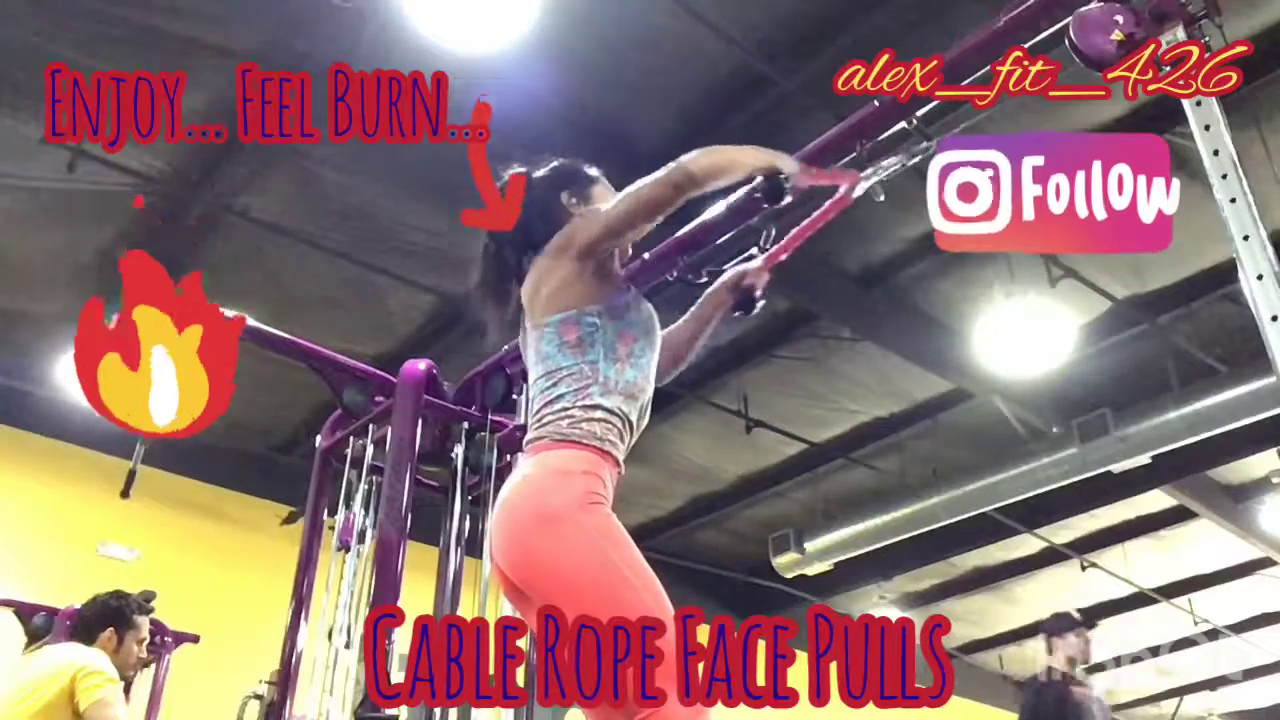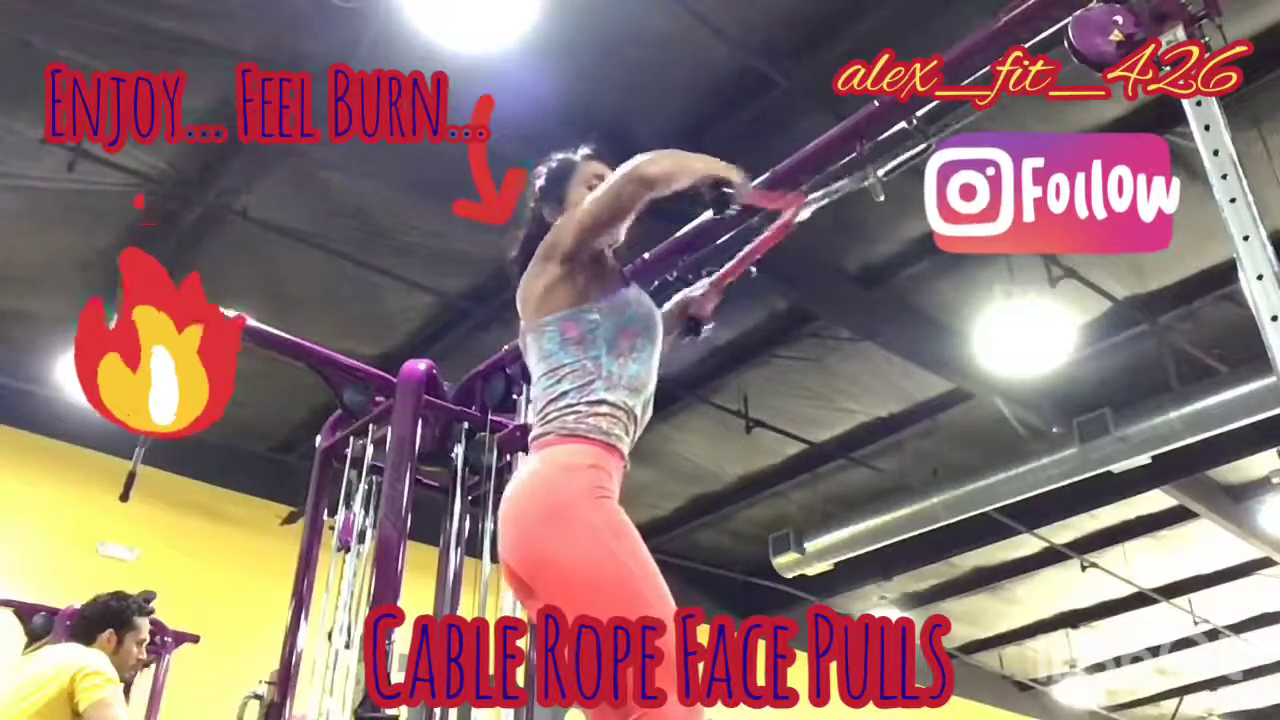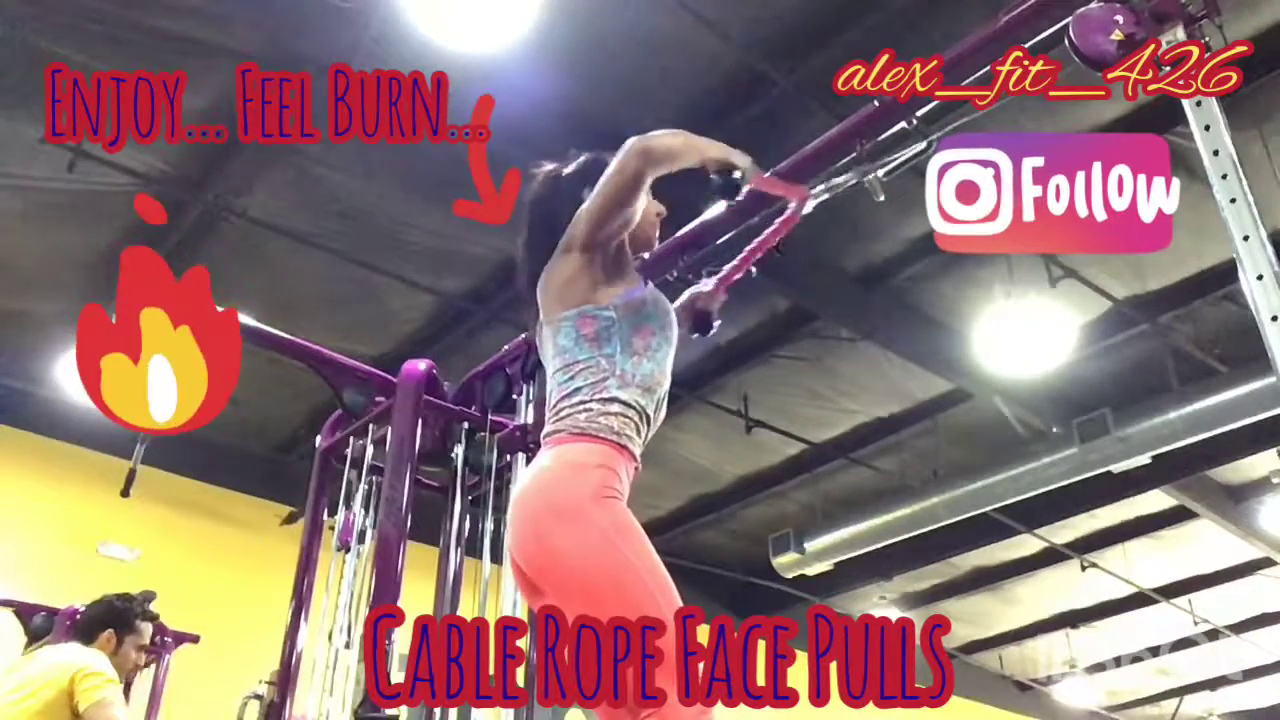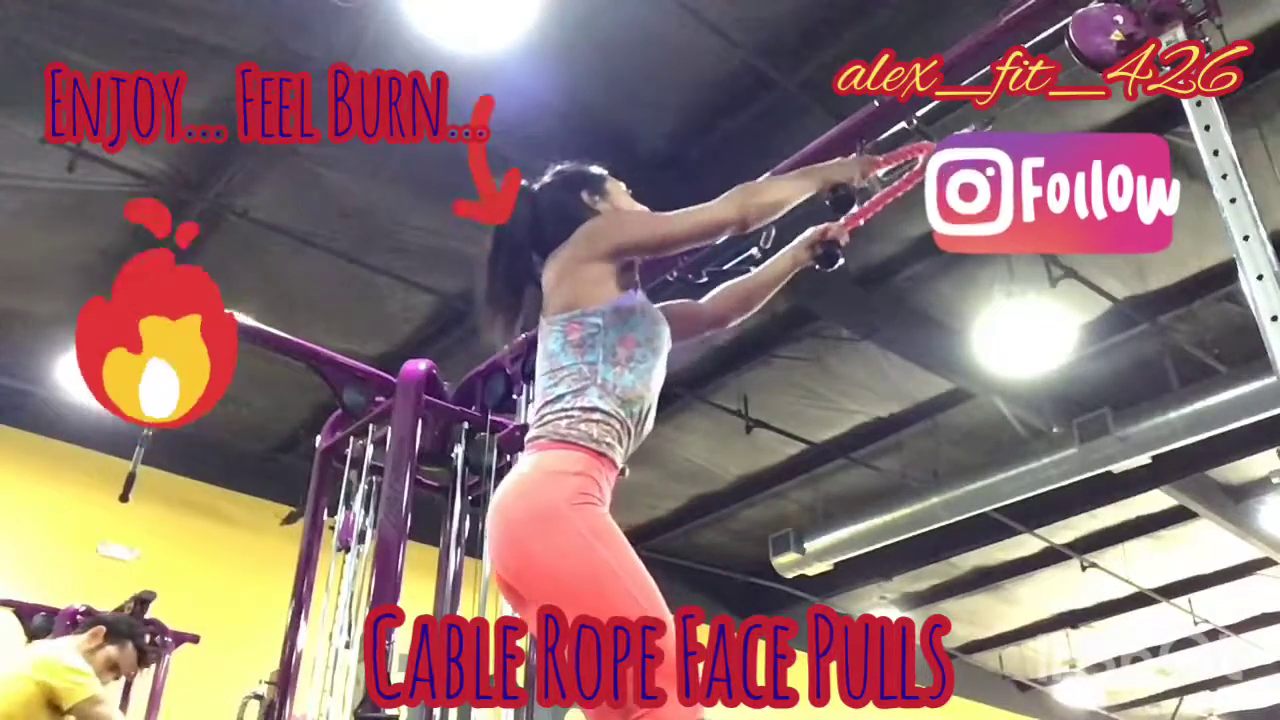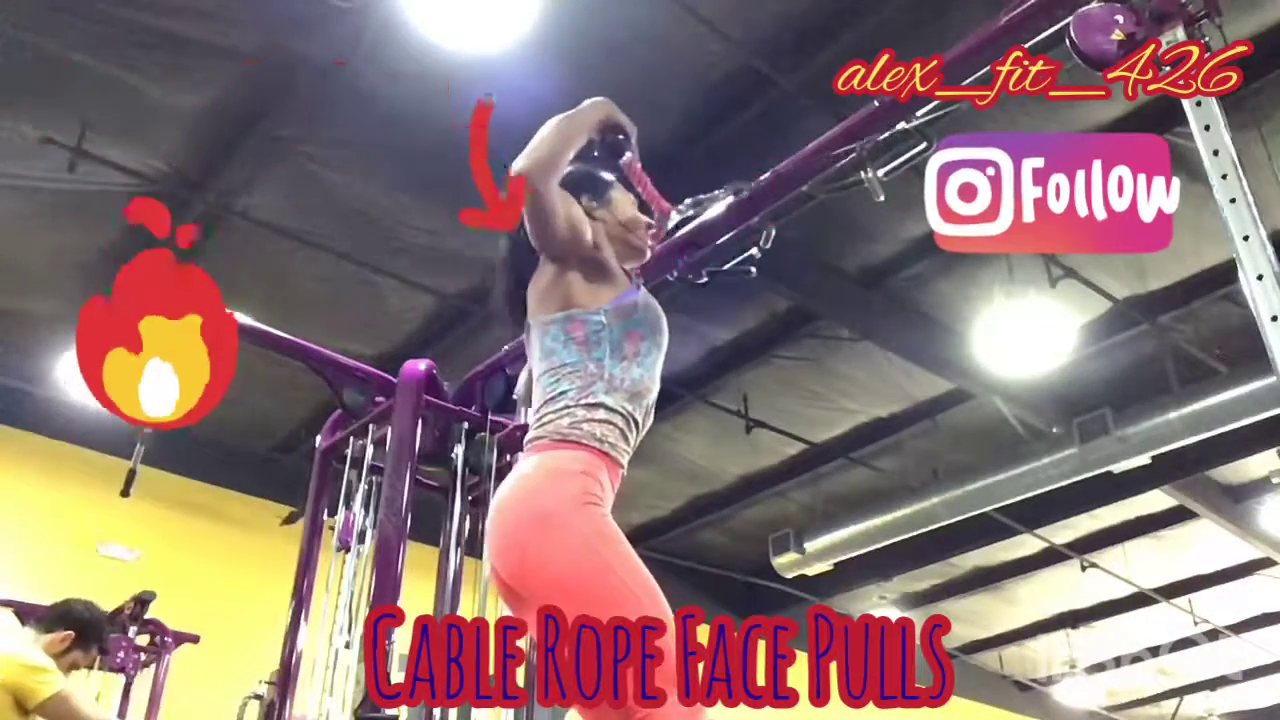
dt=1s
person 1, frame 1
left shoulder: (563, 293)
right shoulder: (571, 251)
left elbow: (649, 367)
right elbow: (684, 175)
left wrist: (721, 296)
right wrist: (767, 158)
left hip: (535, 510)
right hip: (558, 498)
person 1, frame 2
left shoulder: (585, 290)
right shoulder: (565, 252)
left elbow: (625, 372)
right elbow: (645, 174)
left wrist: (676, 313)
right wrist: (716, 169)
left hip: (549, 504)
right hip: (566, 493)
person 1, frame 3
left shoulder: (591, 287)
right shoulder: (587, 249)
left elbow: (631, 364)
right elbow: (642, 153)
left wrist: (684, 311)
right wrist: (723, 155)
left hip: (557, 501)
right hip: (575, 491)
person 1, frame 4
left shoulder: (620, 307)
right shoulder: (592, 242)
left elbow: (714, 310)
right elbow: (736, 211)
left wrist: (804, 249)
right wrist: (826, 174)
left hip: (541, 508)
right hip: (554, 499)
person 1, frame 5
left shoulder: (576, 294)
right shoulder: (575, 256)
right elbow: (530, 175)
right wrist: (591, 114)
left hip: (540, 510)
right hip: (556, 501)
